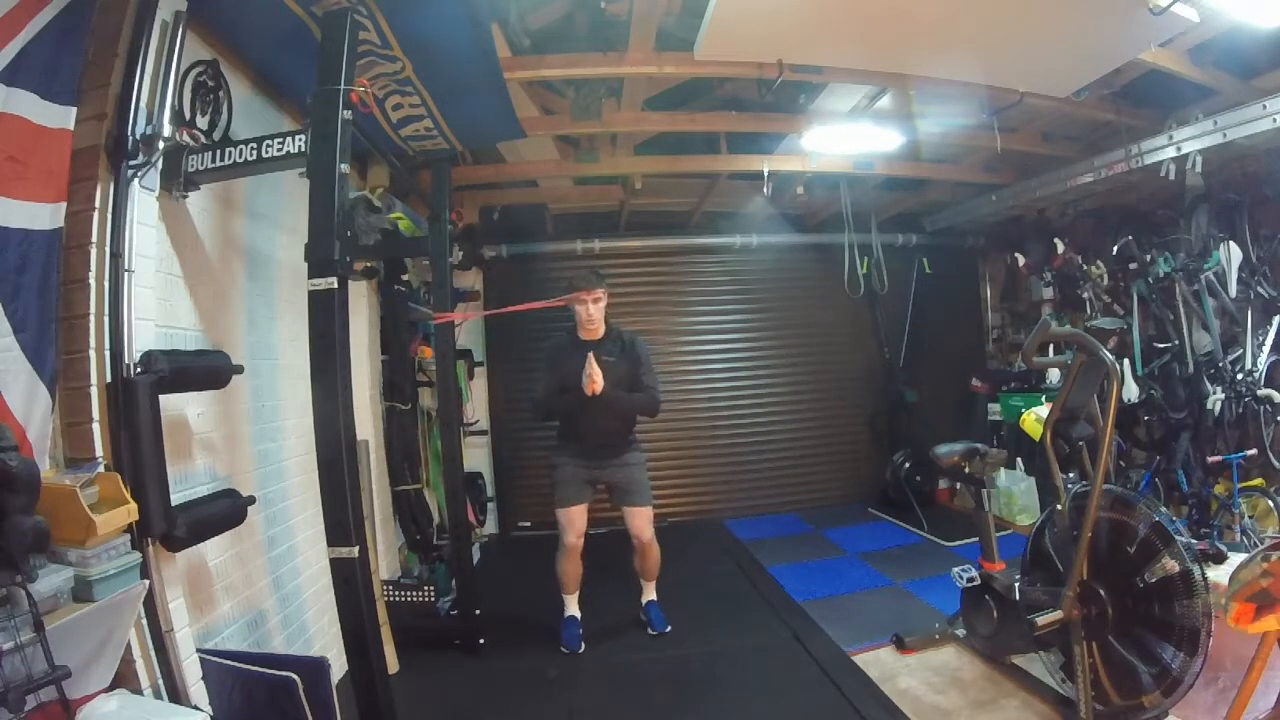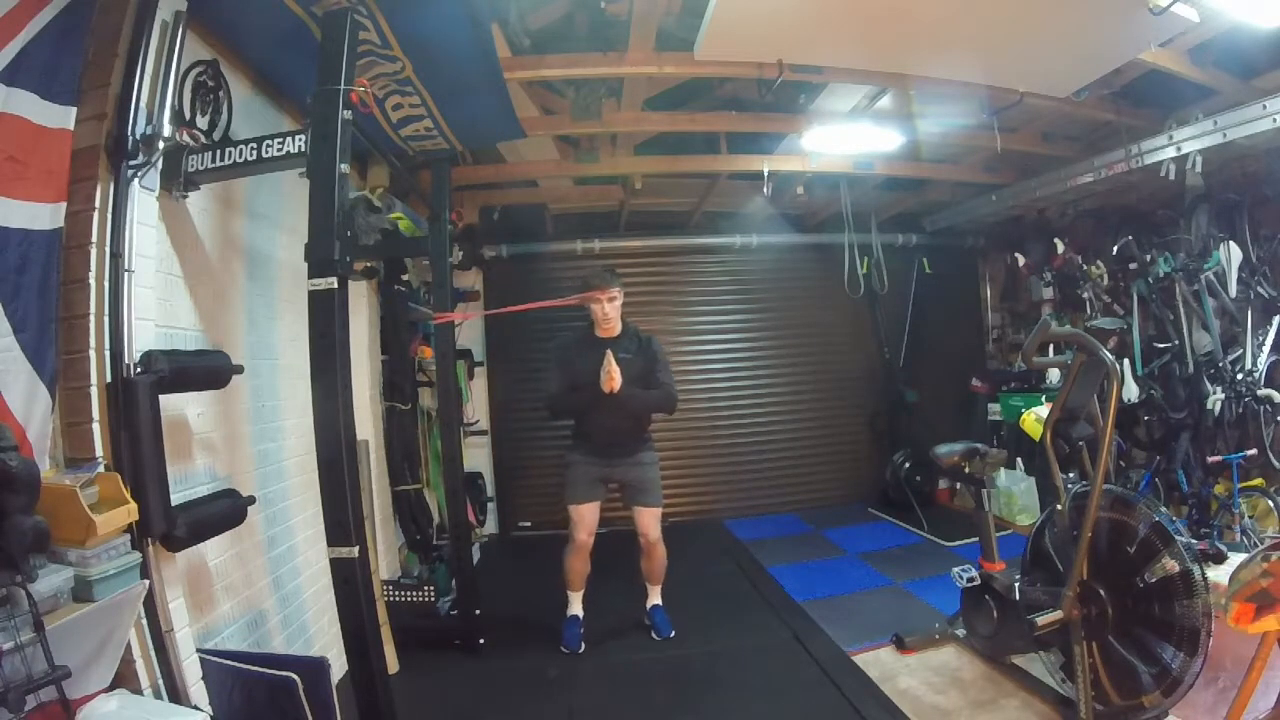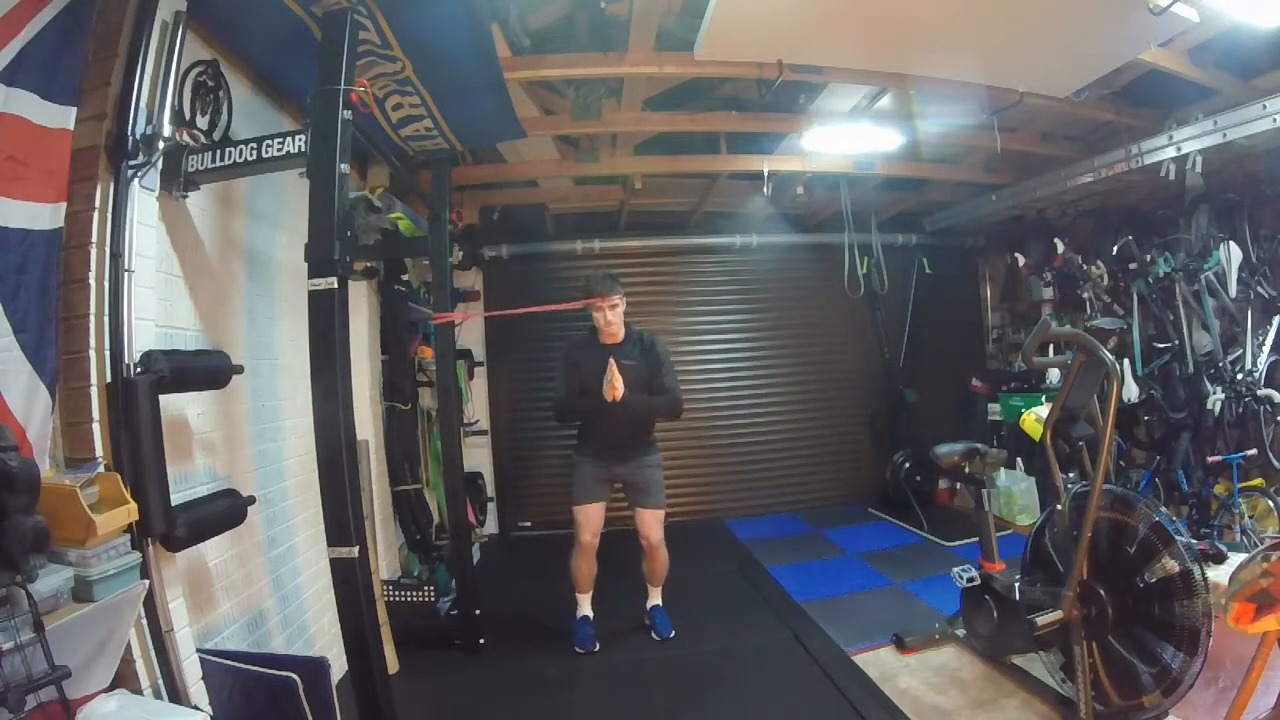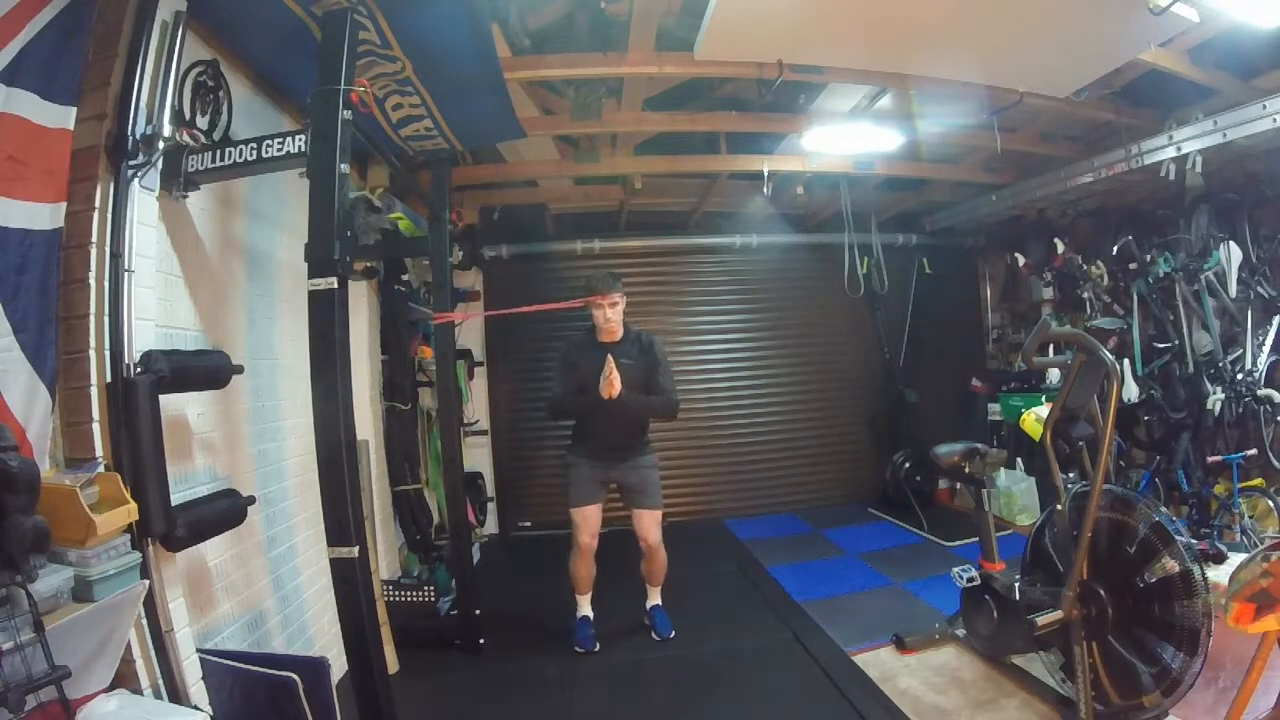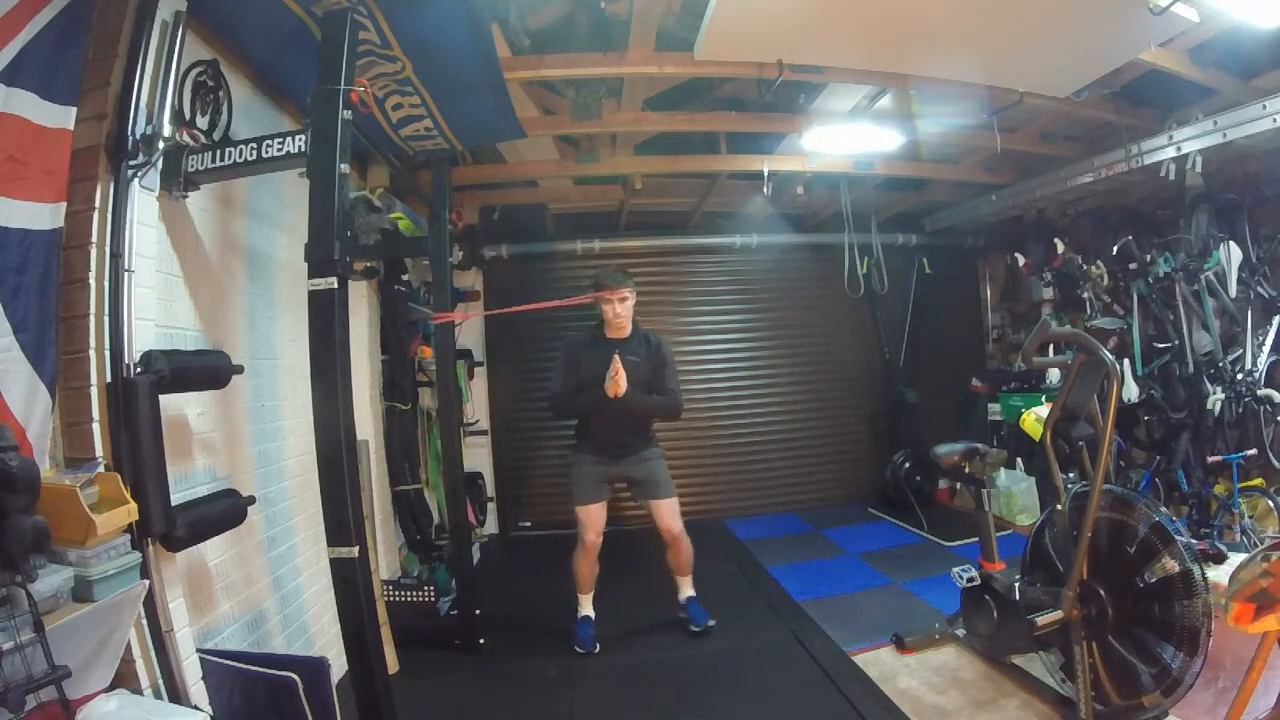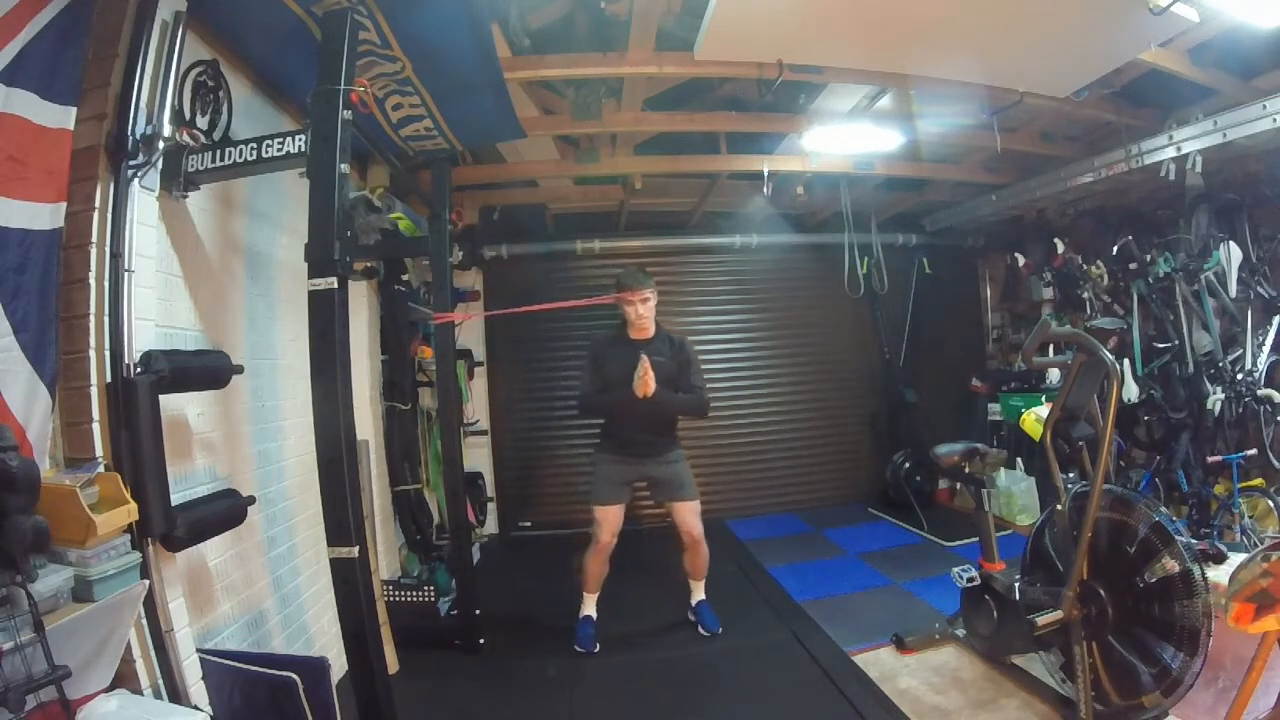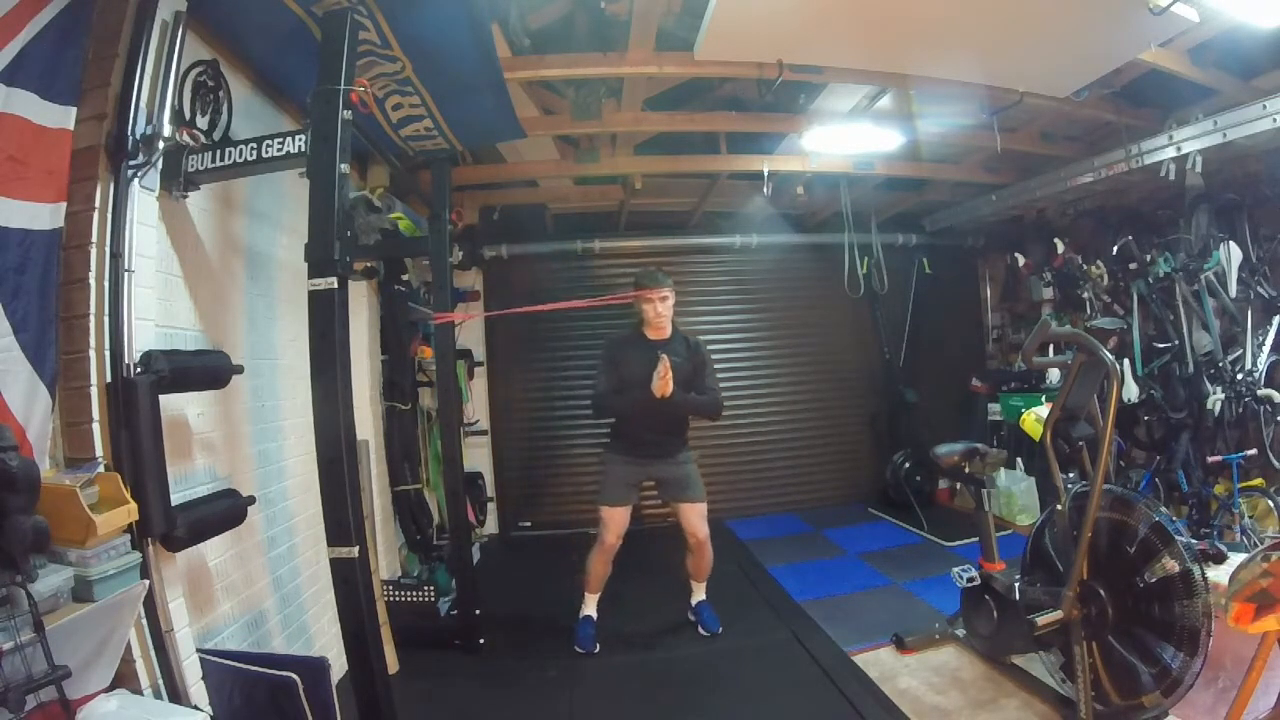
dt=0.3s
person 1, frame 1
left shoulder: (629, 346)
right shoulder: (558, 351)
left elbow: (651, 403)
right elbow: (545, 408)
left wrist: (605, 391)
right wrist: (581, 393)
left hip: (623, 456)
right hip: (573, 459)
left knee: (644, 537)
right knee: (571, 542)
left ankle: (649, 600)
right ankle: (571, 614)
person 1, frame 2
left shoulder: (645, 344)
right shoulder: (570, 347)
left elbow: (668, 400)
right elbow: (556, 405)
left wrist: (623, 389)
right wrist: (597, 389)
left hip: (637, 454)
right hip: (587, 456)
left knee: (651, 537)
right knee: (581, 539)
left ankle: (654, 604)
right ankle: (574, 613)
person 1, frame 3
left shoulder: (649, 347)
right shoulder: (577, 352)
left elbow: (674, 405)
right elbow: (562, 411)
left wrist: (625, 397)
right wrist: (601, 398)
left hip: (641, 456)
right hip: (592, 458)
left knee: (653, 540)
right knee: (586, 541)
left ankle: (654, 604)
right ankle: (584, 613)
person 1, frame 4
left shoulder: (647, 347)
right shoulder: (575, 351)
left elbow: (669, 406)
right elbow: (557, 408)
left wrist: (622, 395)
right wrist: (597, 395)
left hip: (636, 458)
right hip: (587, 459)
left knee: (651, 541)
right knee: (584, 543)
left ankle: (654, 605)
right ankle: (584, 614)
person 1, frame 5
left shoulder: (653, 347)
right shoulder: (578, 347)
left elbow: (673, 407)
right elbow: (559, 405)
left wrist: (627, 395)
right wrist: (603, 394)
left hip: (642, 453)
right hip: (592, 456)
left knee: (674, 531)
right knee: (589, 540)
left ankle: (688, 597)
right ankle: (586, 614)
person 1, frame 6
left shoulder: (677, 347)
right shoulder: (603, 348)
left elbow: (700, 405)
right elbow: (586, 405)
left wrist: (656, 393)
right wrist: (630, 392)
left hip: (665, 454)
right hip: (615, 457)
left knee: (693, 534)
right knee: (603, 540)
left ankle: (699, 601)
right ankle: (588, 613)
person 1, frame 7
left shoulder: (692, 349)
right shoulder: (618, 348)
left elbow: (714, 407)
right elbow: (600, 406)
left wrist: (674, 394)
right wrist: (649, 393)
left hip: (675, 455)
right hip: (624, 457)
left knee: (699, 537)
right knee: (609, 540)
left ankle: (699, 601)
right ankle: (588, 613)
